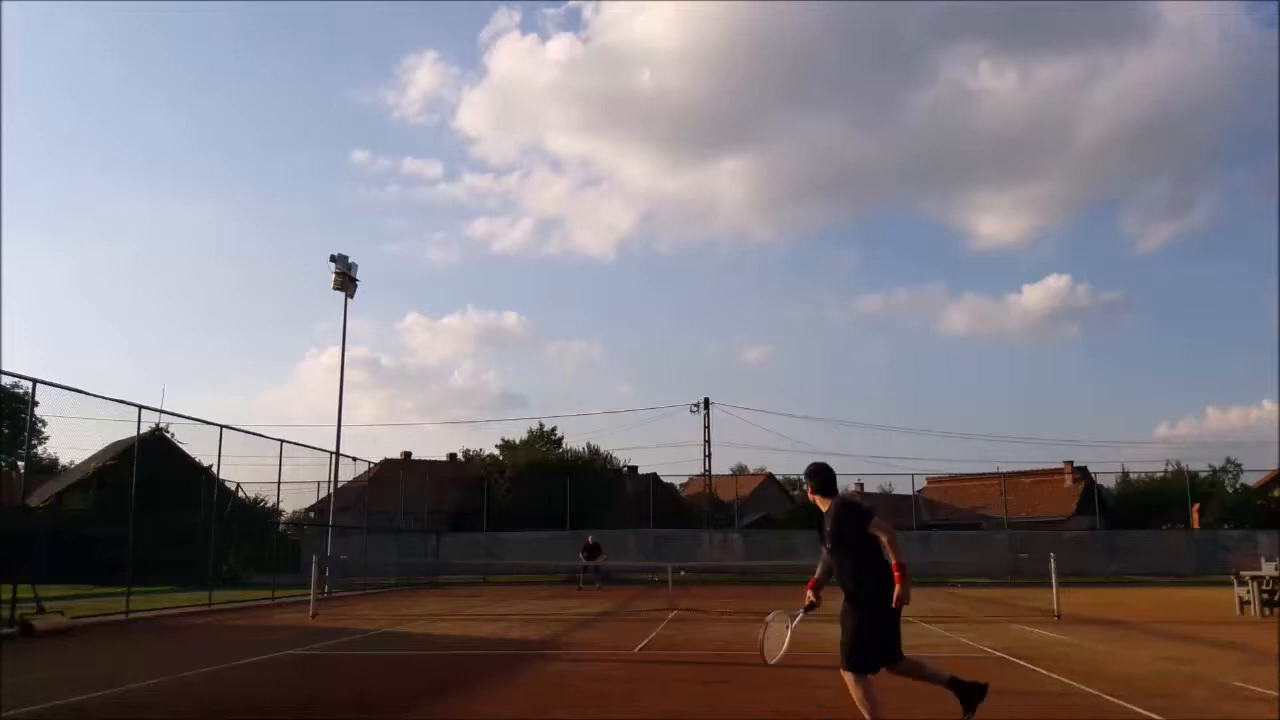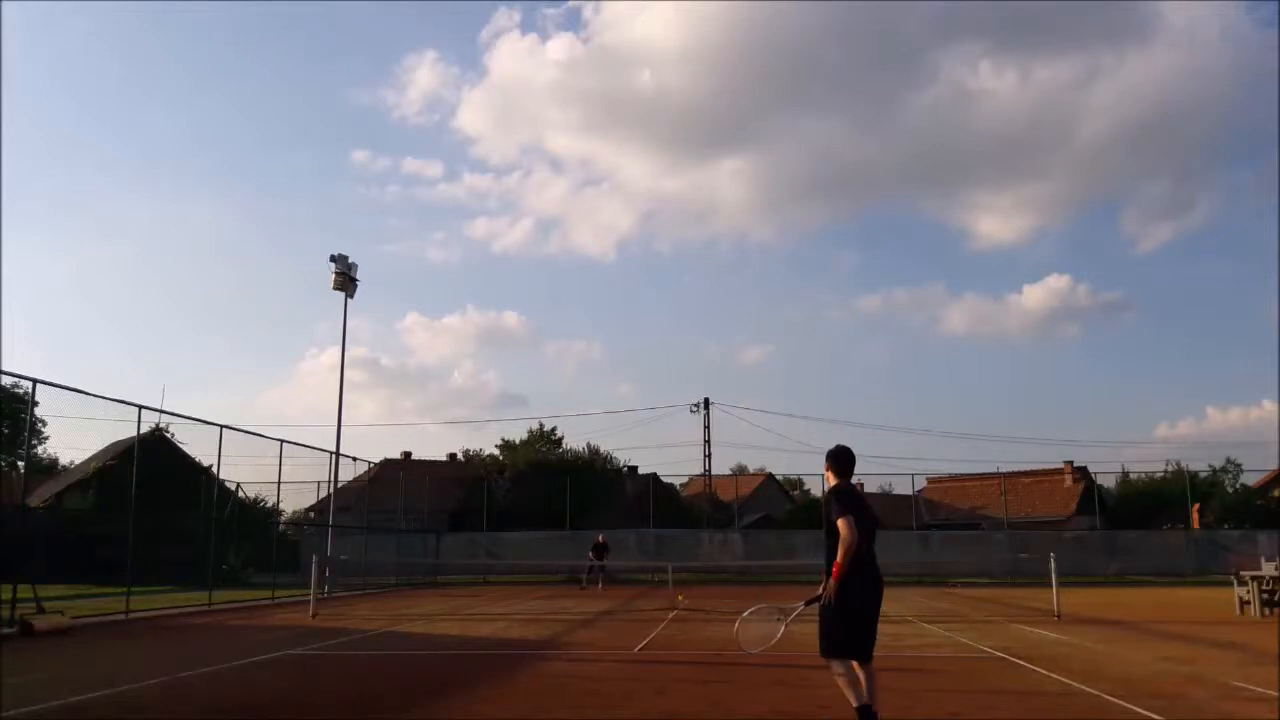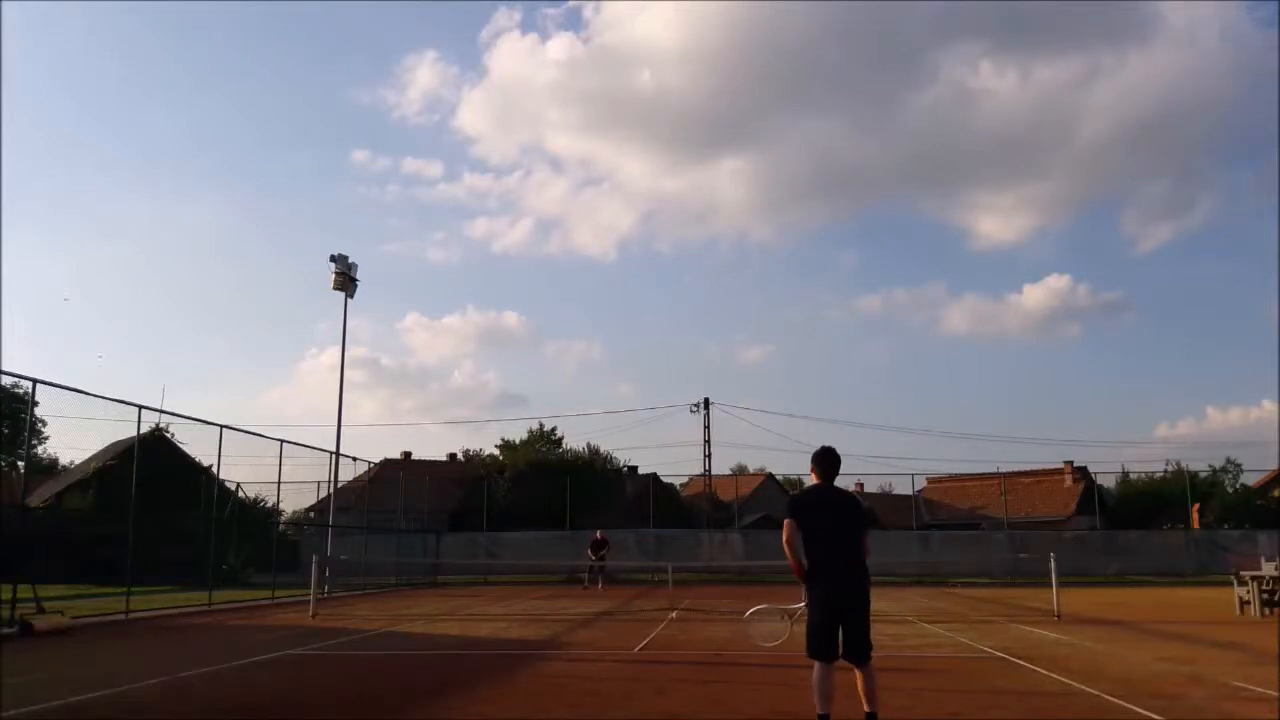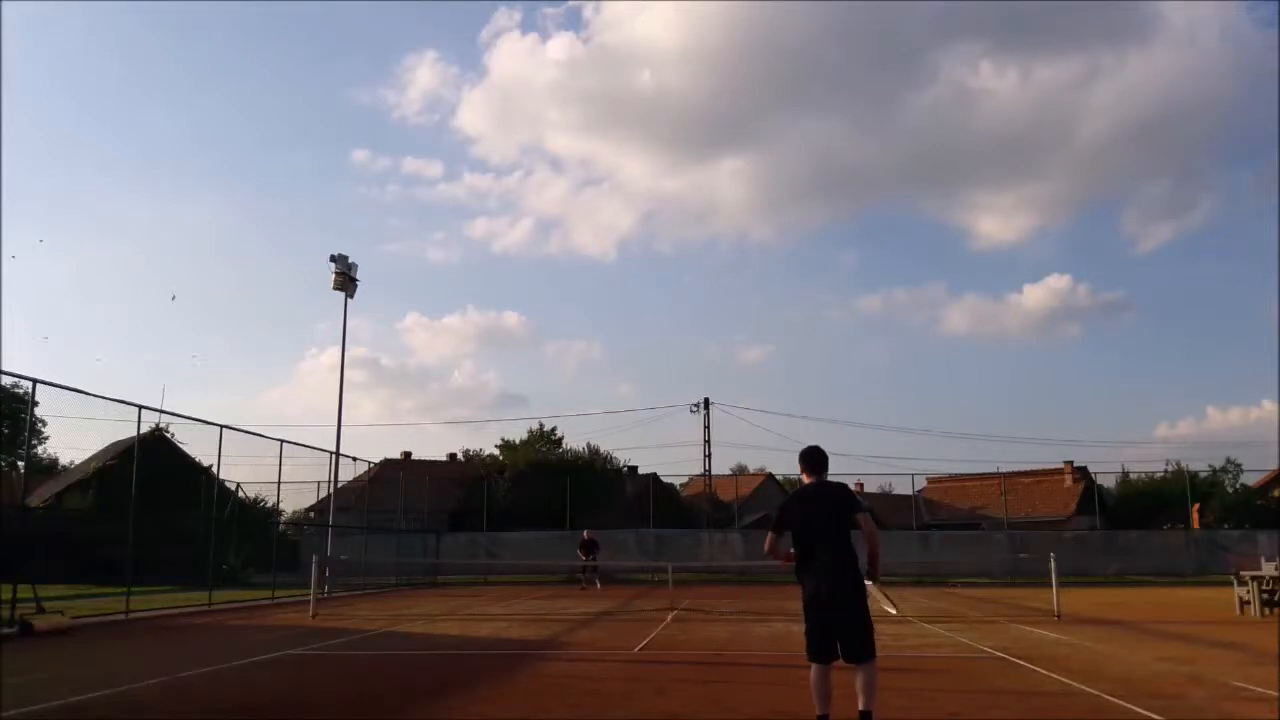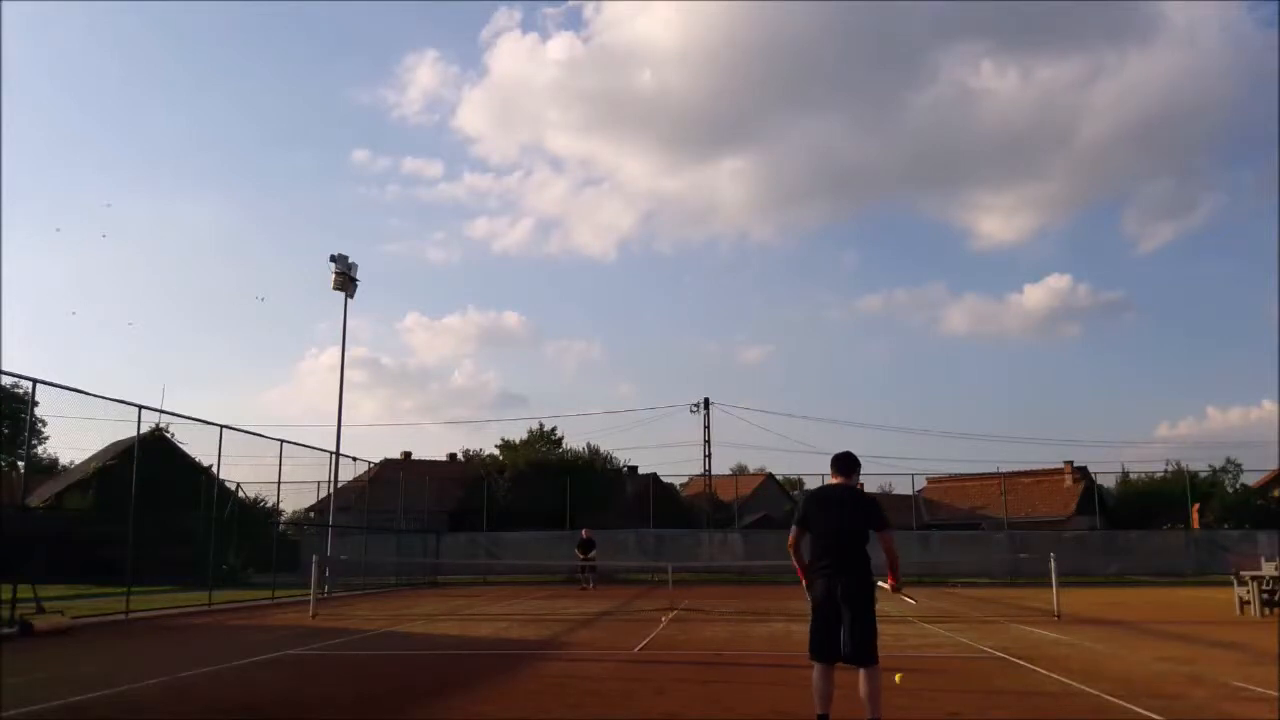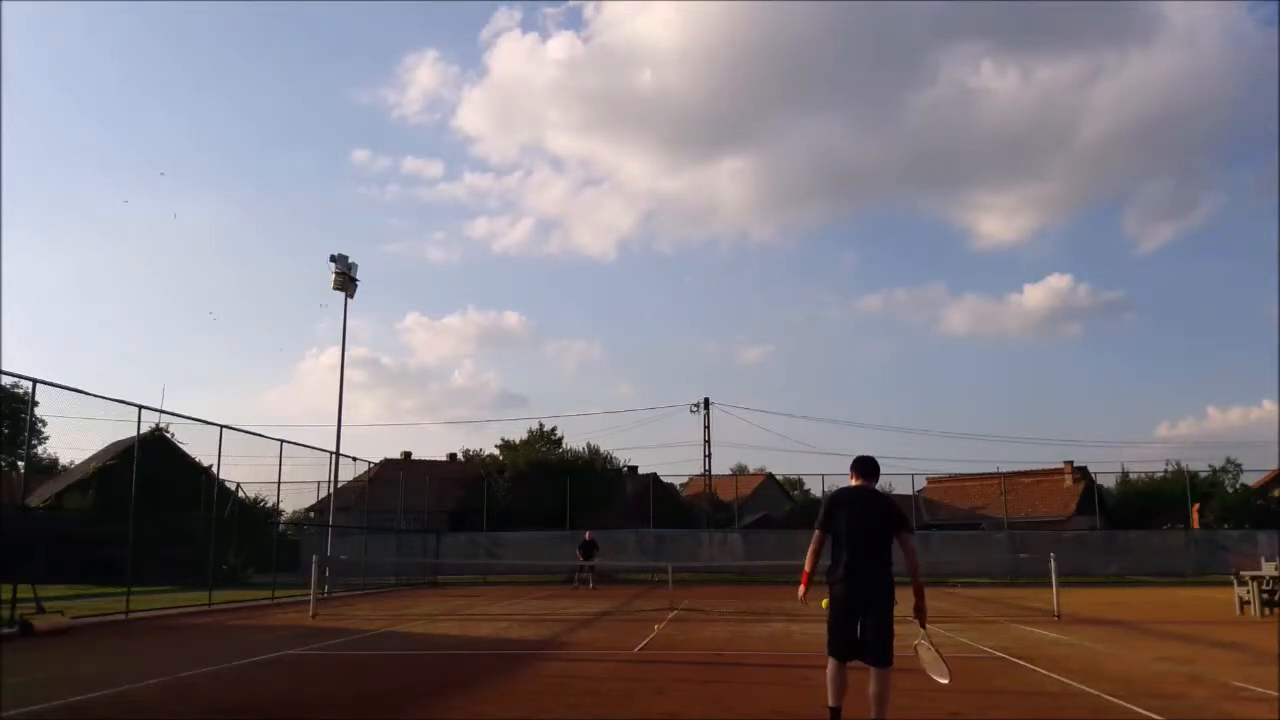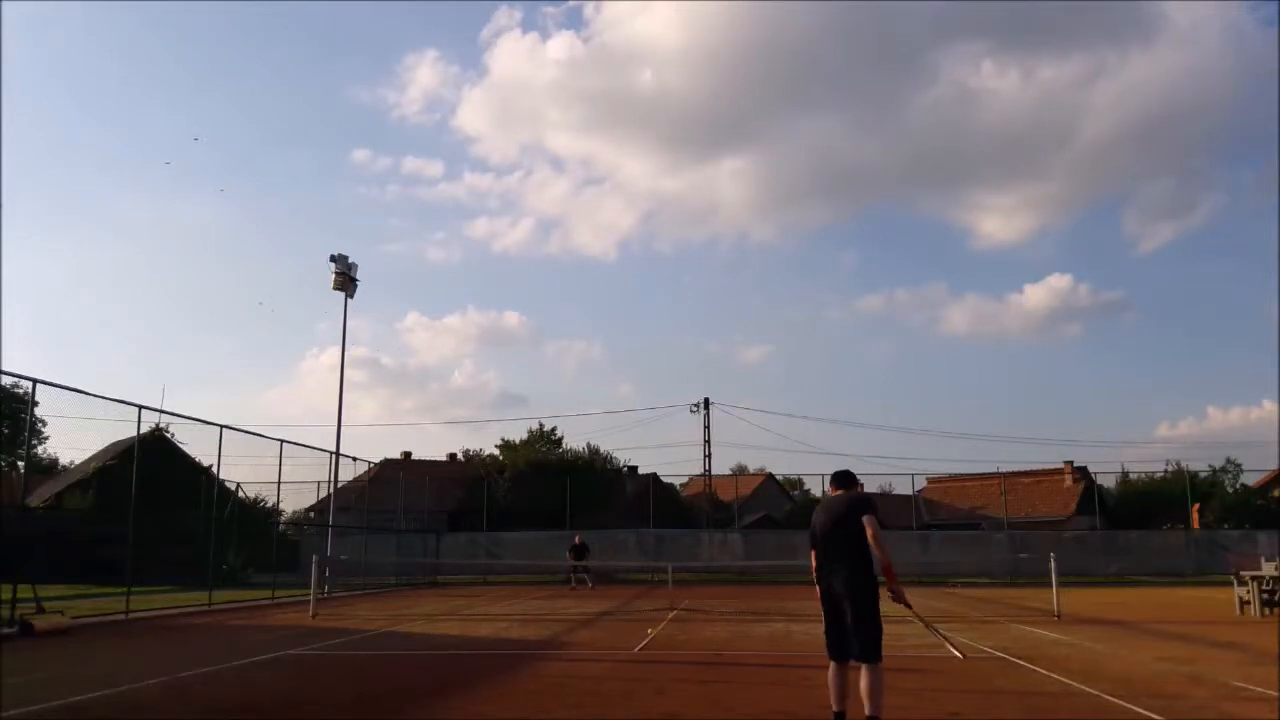
dt=0.5s
person 1, frame 1
left shoulder: (843, 509)
right shoulder: (831, 516)
left elbow: (887, 533)
right elbow: (830, 557)
left wrist: (899, 578)
right wrist: (813, 586)
left hip: (868, 601)
right hip: (868, 598)
left knee: (852, 670)
right knee: (894, 662)
right ankle: (964, 688)
person 1, frame 2
left shoulder: (836, 494)
right shoulder: (856, 496)
left elbow: (849, 537)
left wrist: (834, 576)
right wrist: (832, 576)
left hip: (847, 587)
right hip: (868, 583)
left knee: (837, 657)
right knee: (861, 658)
person 1, frame 3
left shoulder: (800, 500)
right shoulder: (853, 501)
left elbow: (788, 536)
right elbow: (864, 548)
left wrist: (801, 573)
left hip: (822, 585)
right hip: (856, 583)
left knee: (823, 660)
right knee: (862, 659)
person 1, frame 4
left shoulder: (791, 502)
right shoulder: (841, 492)
left elbow: (770, 548)
right elbow: (870, 531)
left wrist: (790, 556)
right wrist: (873, 565)
left hip: (812, 585)
right hip: (846, 580)
left knee: (820, 660)
right knee: (864, 658)
person 1, frame 5
left shoulder: (812, 498)
right shoulder: (866, 500)
left elbow: (792, 543)
right elbow: (889, 546)
left wrist: (805, 575)
right wrist: (894, 578)
left hip: (822, 583)
right hip: (857, 583)
left knee: (823, 661)
right knee: (867, 662)
person 1, frame 6
left shoulder: (834, 499)
right shoulder: (889, 505)
left elbow: (816, 546)
right elbow: (910, 553)
left wrist: (805, 581)
right wrist: (919, 596)
left hip: (842, 584)
right hip: (878, 586)
left knee: (837, 657)
right knee: (880, 663)
person 1, frame 7
left shoulder: (819, 510)
right shoulder: (861, 499)
right elbow: (872, 533)
right wrist: (891, 577)
left hip: (828, 584)
right hip: (857, 581)
left knee: (838, 658)
right knee: (869, 659)
